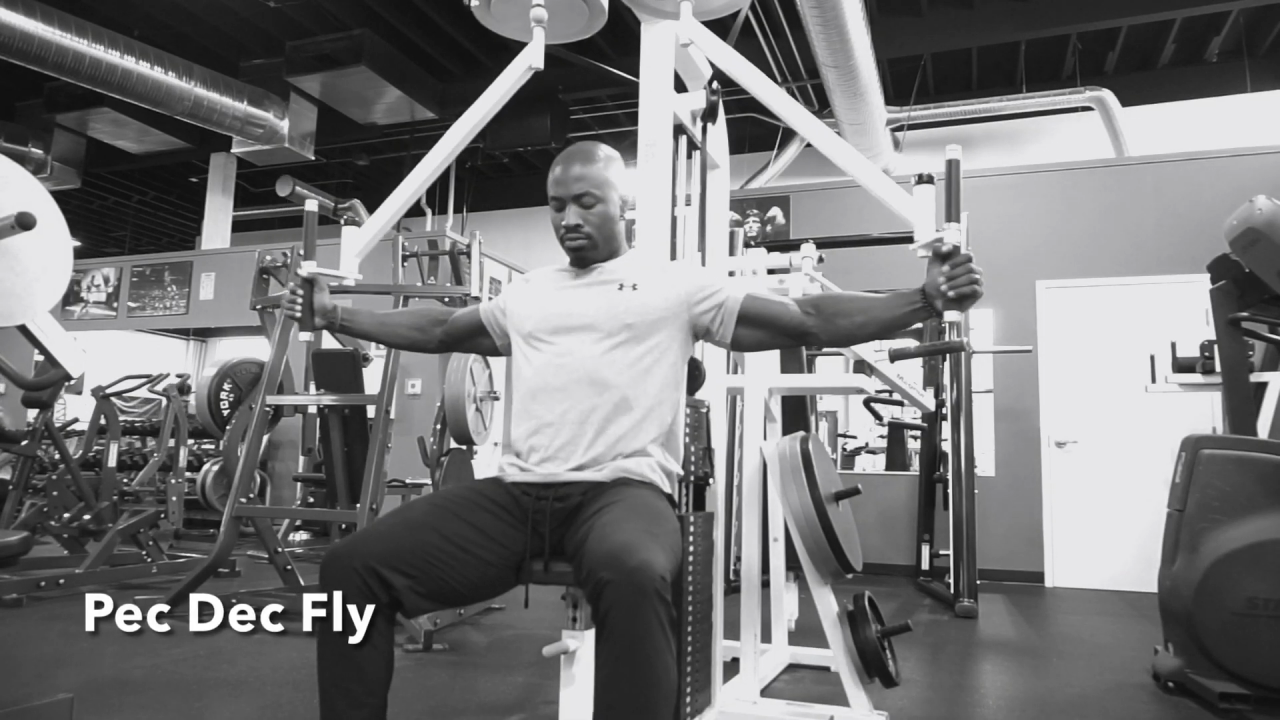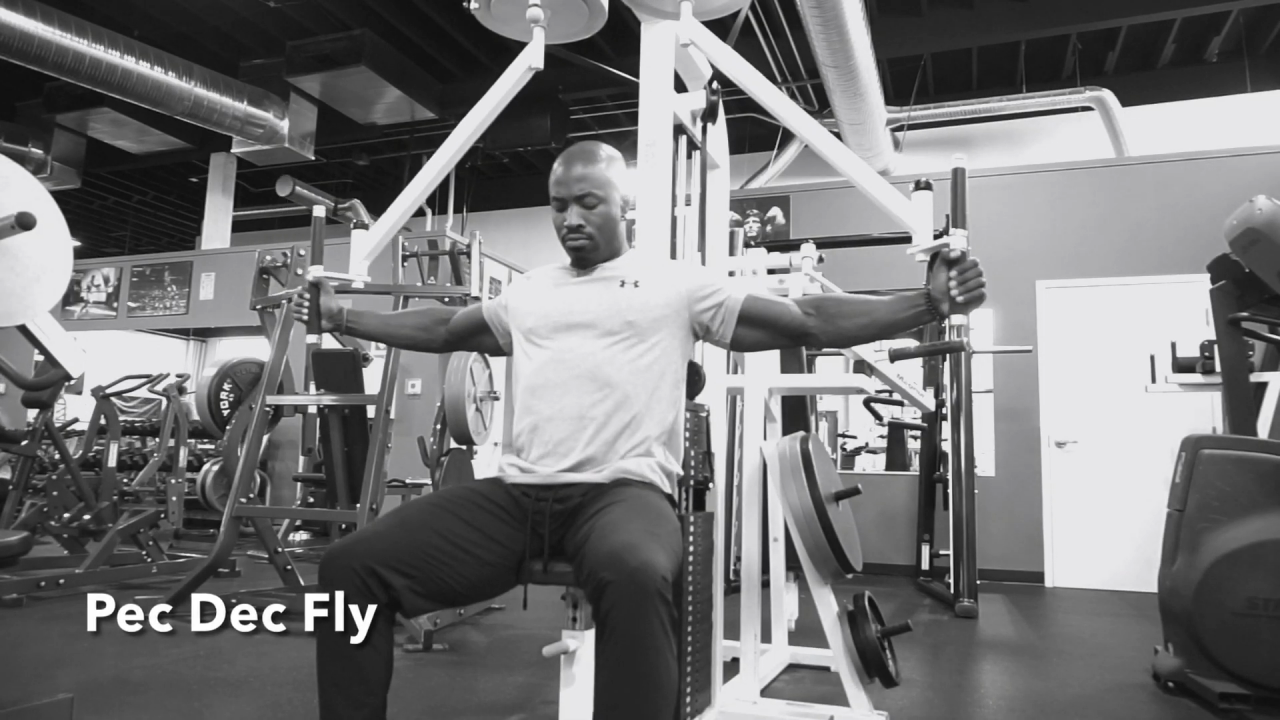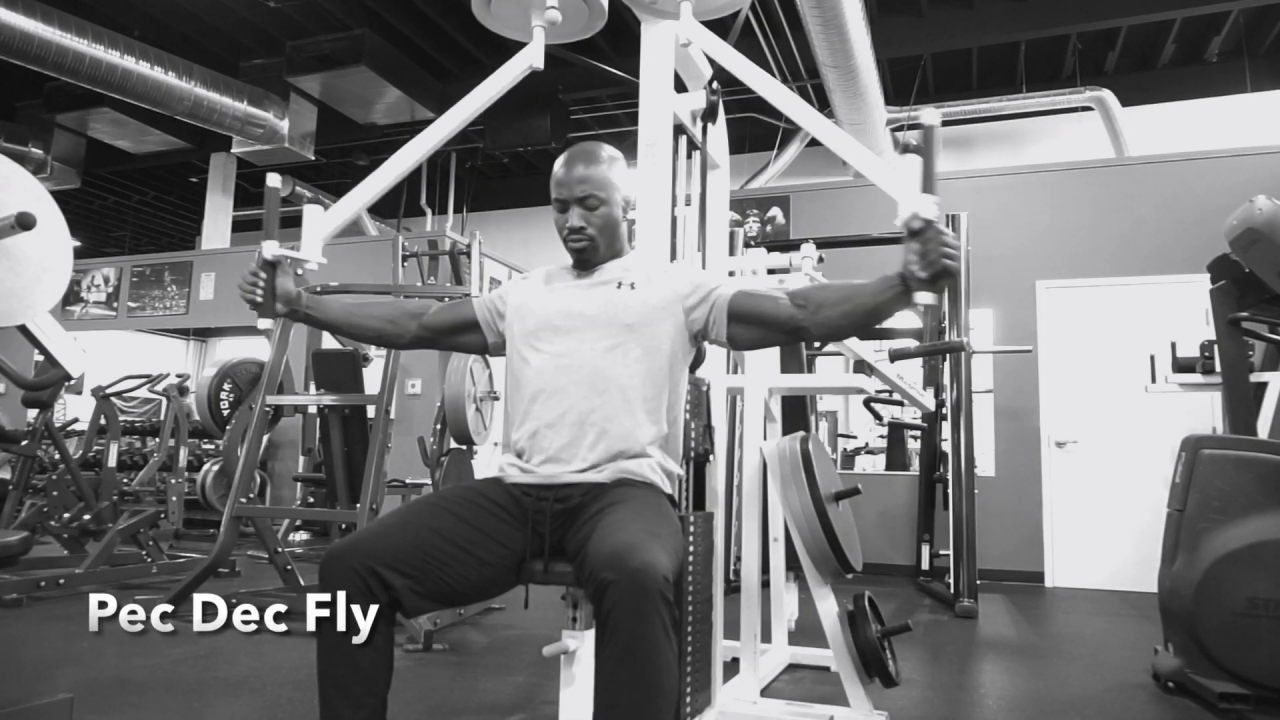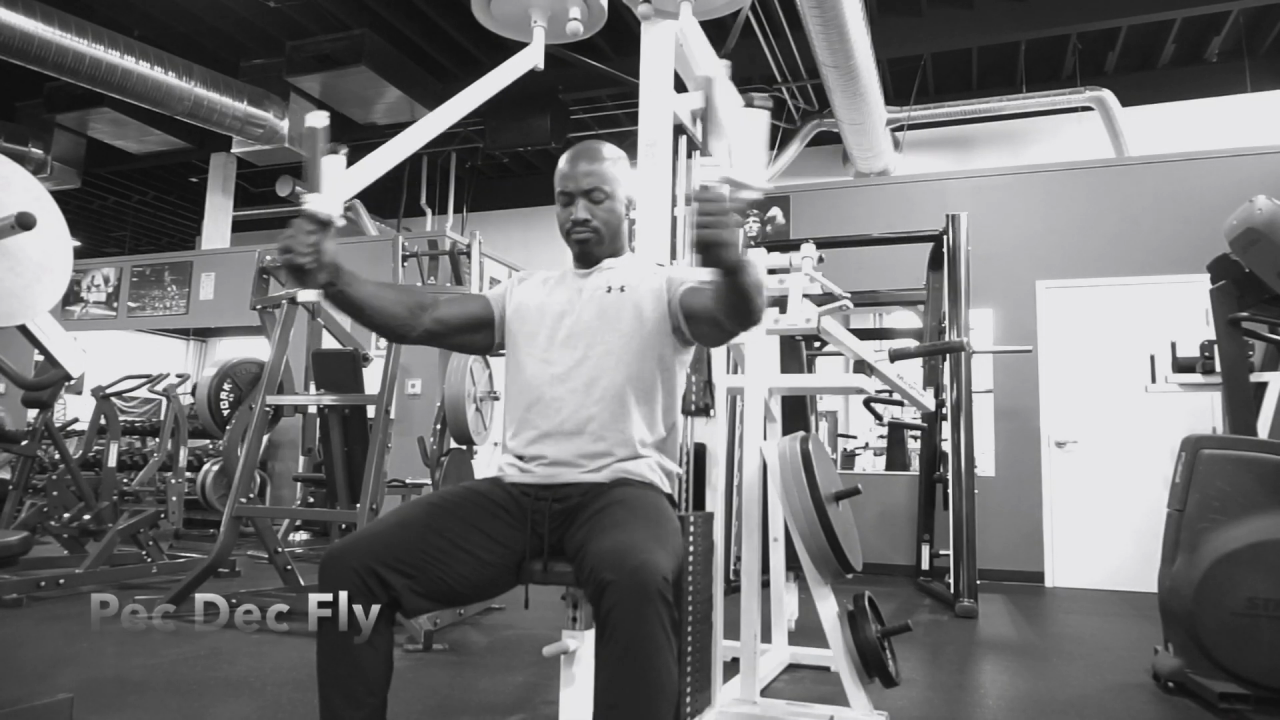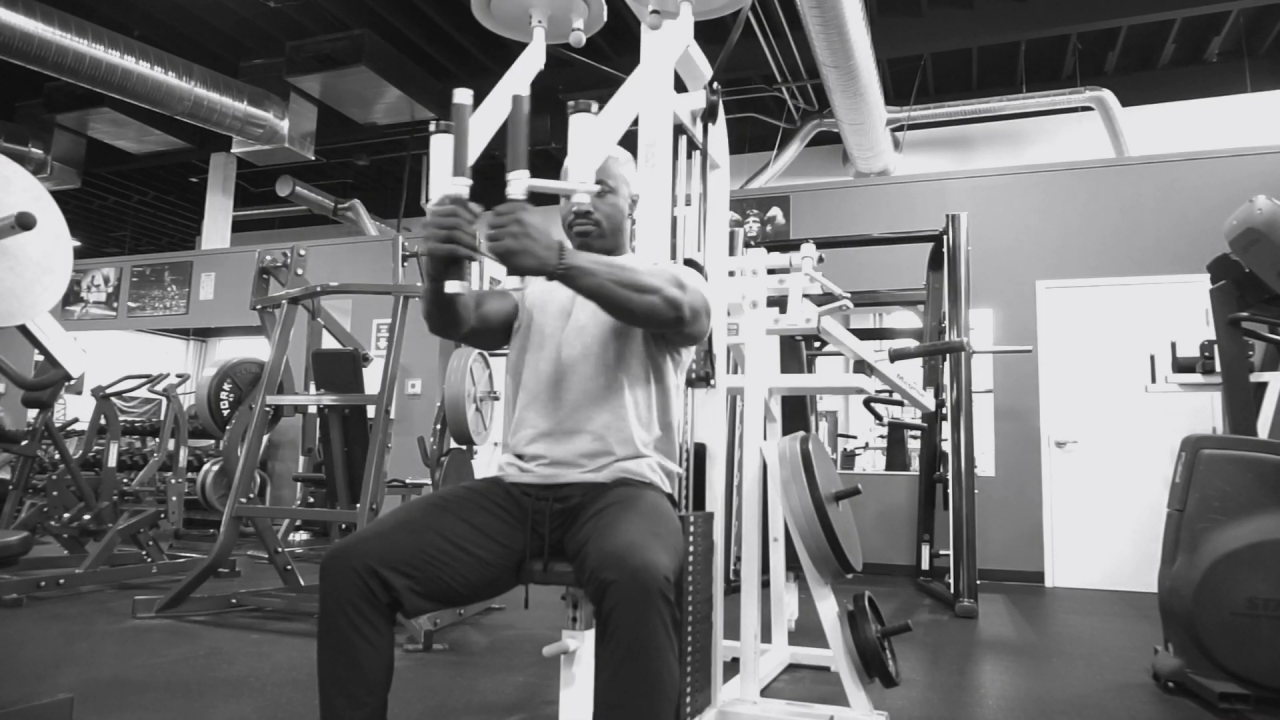
dt=0.4s
person 1, frame 1
left shoulder: (677, 284)
right shoulder: (526, 293)
left elbow: (809, 320)
right elbow: (440, 330)
left wrist: (926, 299)
right wrist: (334, 314)
left hip: (622, 486)
right hip: (517, 490)
left knee: (633, 574)
right knee: (353, 564)
person 1, frame 2
left shoulder: (677, 284)
right shoulder: (527, 291)
left elbow: (809, 321)
right elbow: (442, 328)
left wrist: (929, 301)
right wrist: (339, 317)
left hip: (623, 487)
right hip: (517, 491)
left knee: (635, 575)
right knee: (352, 565)
person 1, frame 3
left shoulder: (676, 287)
right shoulder: (523, 294)
left elbow: (800, 314)
right elbow: (416, 323)
left wrist: (906, 281)
right wrist: (299, 304)
left hip: (623, 487)
right hip: (516, 491)
left knee: (635, 575)
right knee: (350, 565)
person 1, frame 4
left shoulder: (663, 285)
right shoulder: (526, 293)
left elbow: (735, 309)
right elbow: (420, 318)
left wrist: (731, 261)
right wrist: (329, 275)
left hip: (623, 488)
right hip: (517, 491)
left knee: (635, 577)
right knee: (351, 565)
person 1, frame 5
left shoulder: (665, 280)
right shoulder: (532, 292)
left elbow: (674, 309)
right elbow: (455, 318)
left wrist: (559, 259)
right wrist: (440, 266)
left hip: (622, 487)
right hip: (517, 490)
left knee: (638, 577)
right knee: (352, 566)
